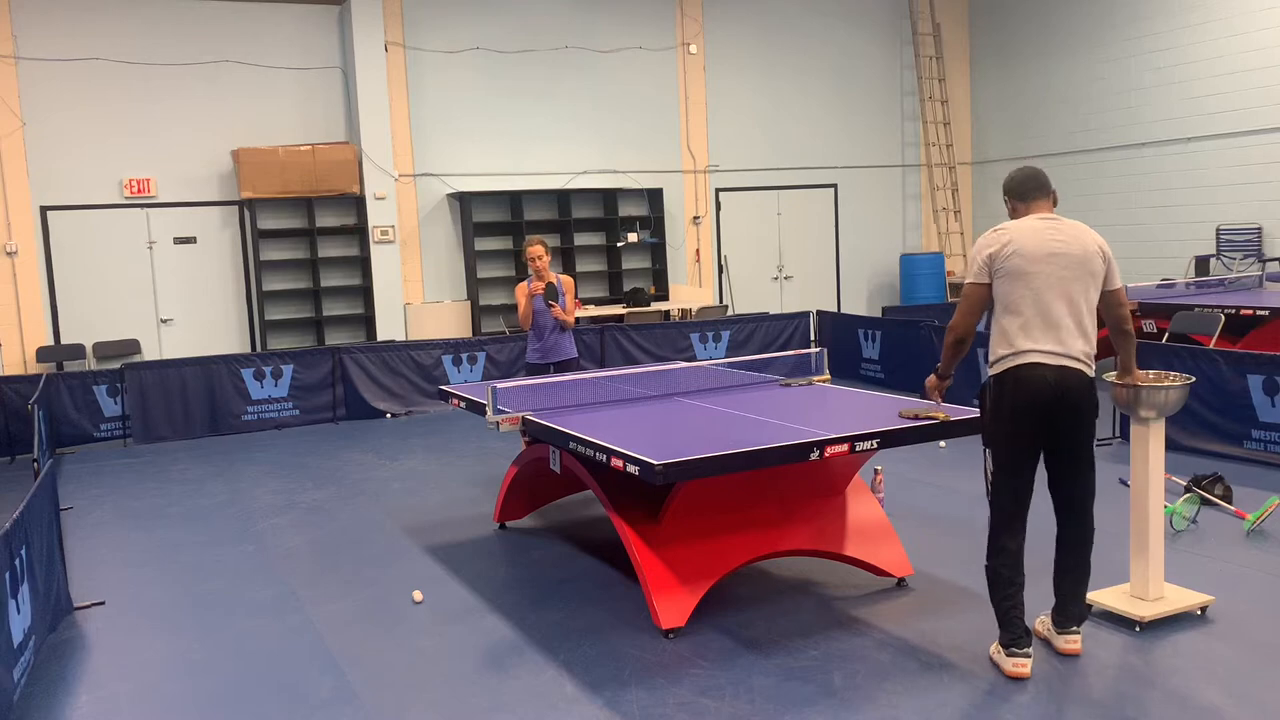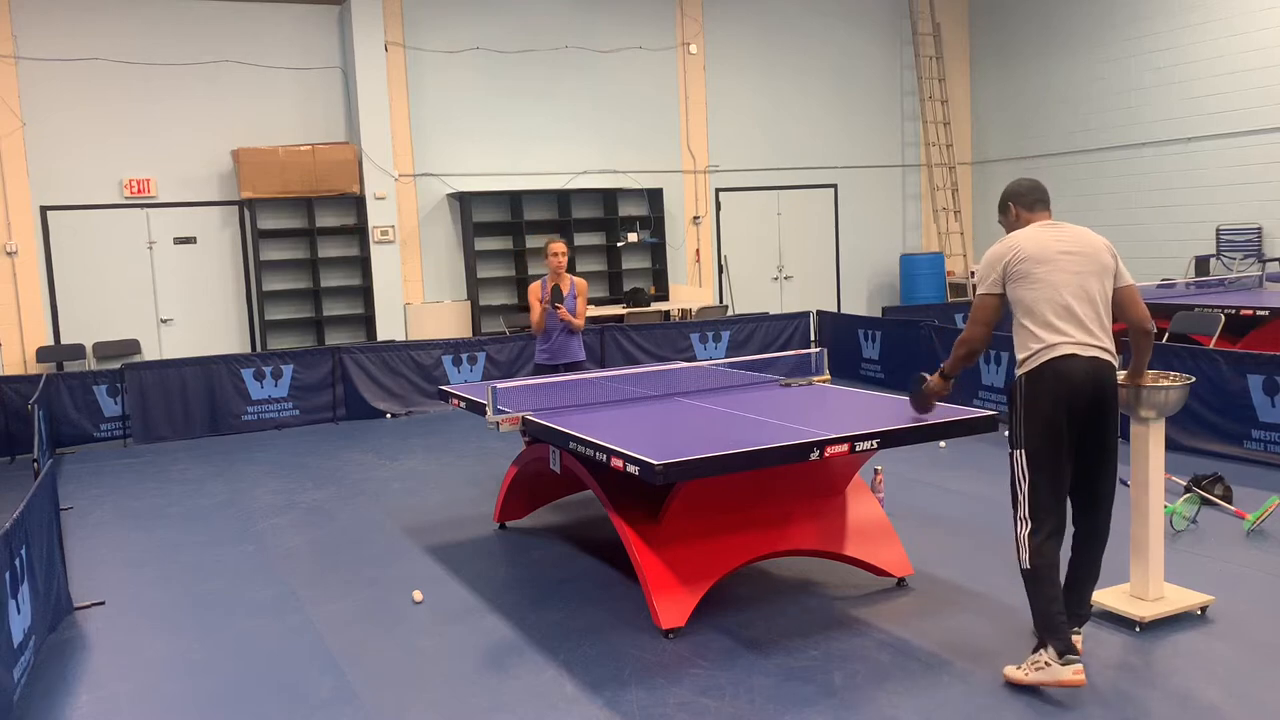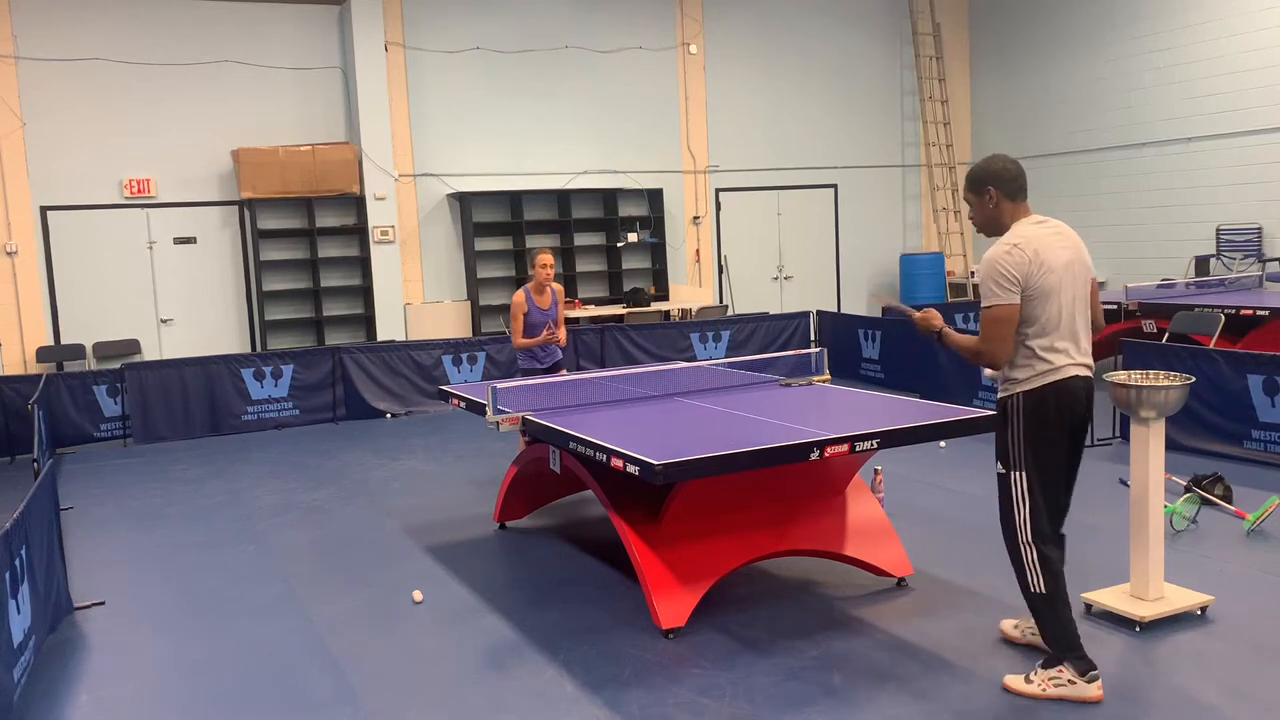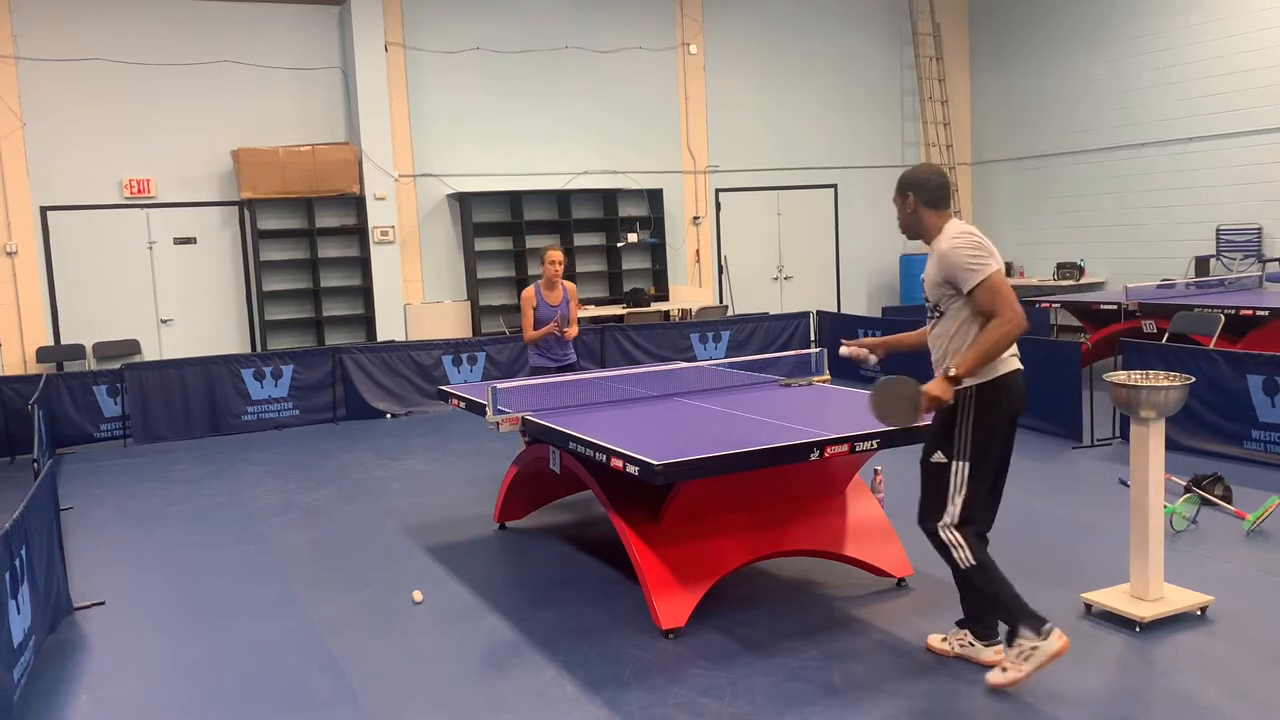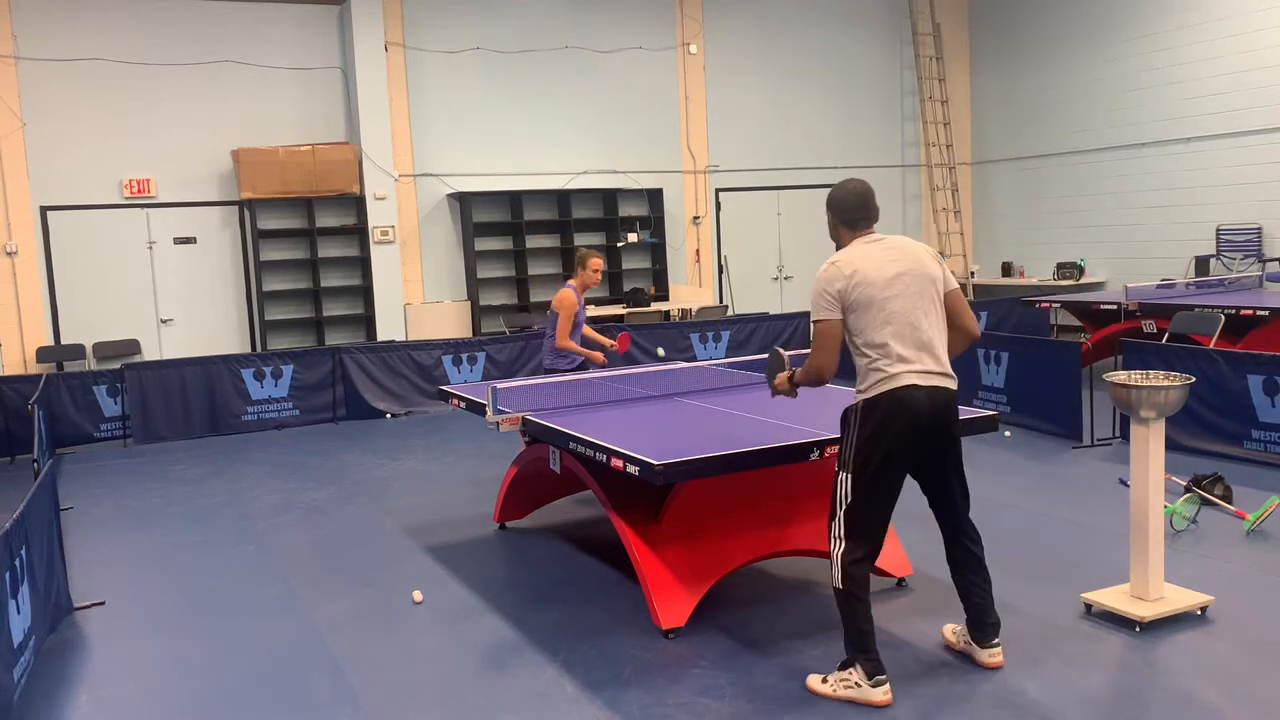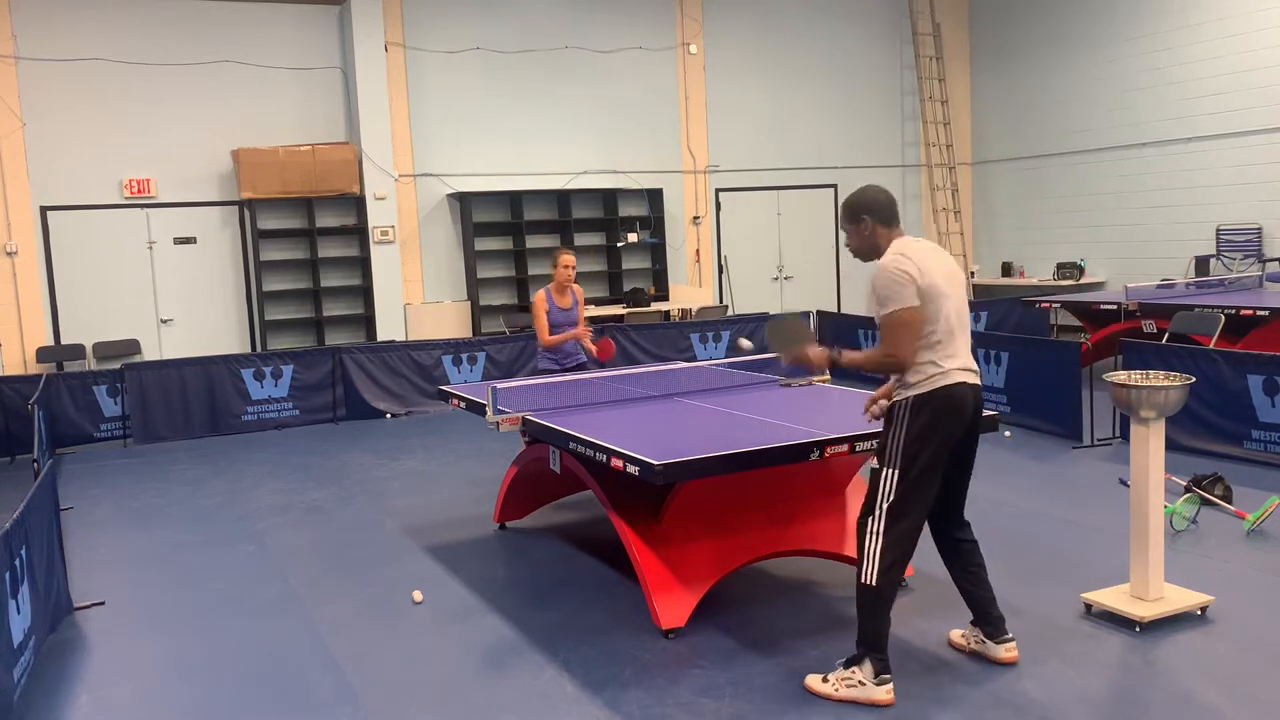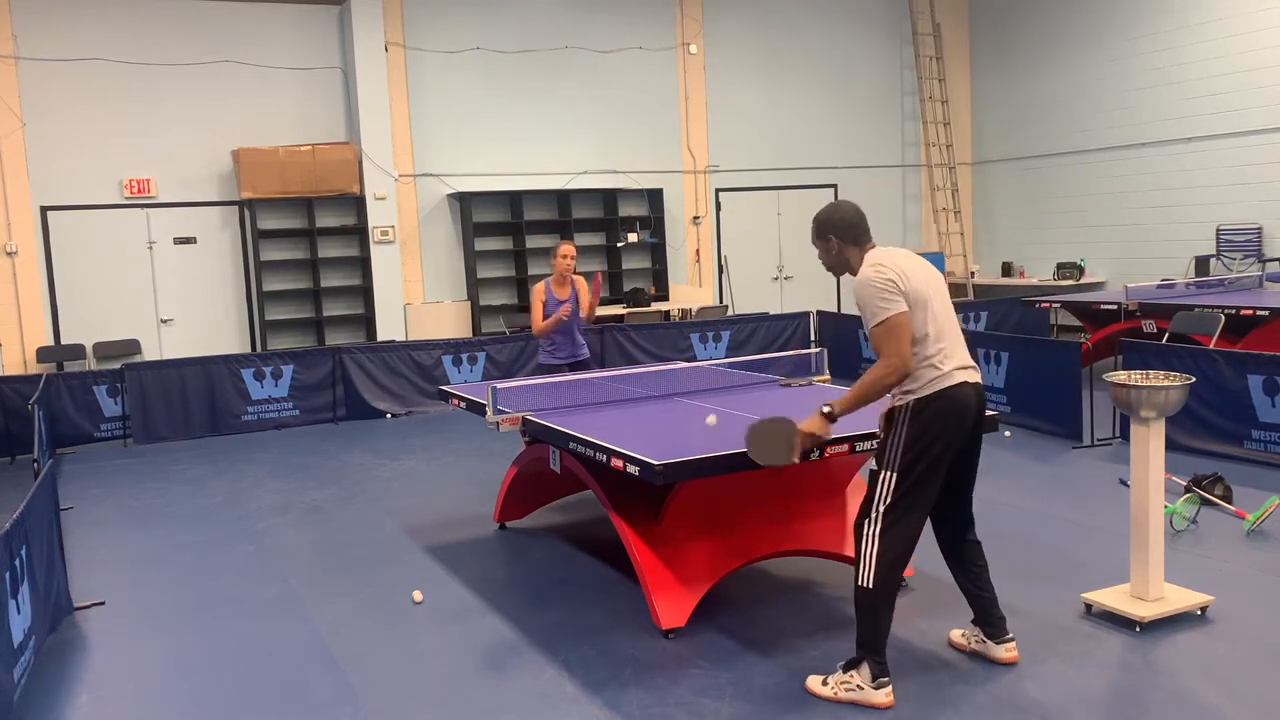
dt=0.7s
person 1, frame 1
left shoulder: (996, 241)
right shoulder: (1093, 242)
left elbow: (962, 329)
right elbow: (1122, 326)
left wrist: (942, 374)
right wrist: (1128, 370)
left hip: (1017, 382)
right hip: (1075, 384)
left knee: (1008, 517)
right knee: (1076, 510)
left ankle: (1015, 645)
right ankle: (1067, 623)
person 1, frame 2
left shoulder: (1006, 251)
right shoulder: (1099, 244)
left elbow: (975, 339)
right elbow: (1143, 325)
left wrist: (943, 377)
right wrist: (1137, 373)
left hip: (1046, 379)
right hip: (1100, 376)
left knee: (1039, 518)
right knee: (1093, 511)
left ankle: (1058, 651)
right ankle: (1071, 622)
person 1, frame 3
left shoulder: (1004, 257)
right shoulder: (1068, 236)
left elbow: (994, 355)
right elbow: (1093, 322)
left wrist: (941, 331)
left hip: (1034, 400)
right hip: (1077, 386)
left knee: (1029, 529)
right knee: (1046, 520)
left ankle: (1073, 667)
right ankle: (1048, 620)
person 1, frame 4
left shoulder: (958, 245)
right shoulder: (948, 247)
left elbow: (1010, 322)
left wrist: (951, 377)
right wrist: (883, 344)
left hip: (982, 392)
right hip: (979, 392)
left knee: (945, 520)
right knee: (962, 516)
left ankle: (1030, 630)
right ankle: (979, 631)
person 1, frame 5
left shoulder: (835, 273)
right shoulder: (924, 254)
left elbow: (823, 369)
right elbow: (969, 330)
left wrist: (791, 380)
left hip: (885, 407)
right hip: (941, 399)
left knee: (851, 539)
right knee: (957, 520)
left ankle: (866, 673)
right ankle: (984, 637)
person 1, frame 6
left shoulder: (894, 266)
right shoulder: (935, 254)
left elbow: (898, 355)
left wrist: (833, 358)
right wrist: (896, 388)
left hip: (930, 404)
right hip: (965, 394)
left knee: (882, 530)
right knee: (950, 521)
left ankle: (871, 671)
right ankle: (993, 633)
person 1, frame 7
left shoulder: (873, 278)
right shoulder: (909, 261)
left elbow: (896, 366)
left wrist: (828, 417)
left hip: (934, 405)
right hip: (968, 393)
left knee: (879, 531)
right knee: (955, 521)
left ankle: (869, 672)
right ankle: (993, 633)
